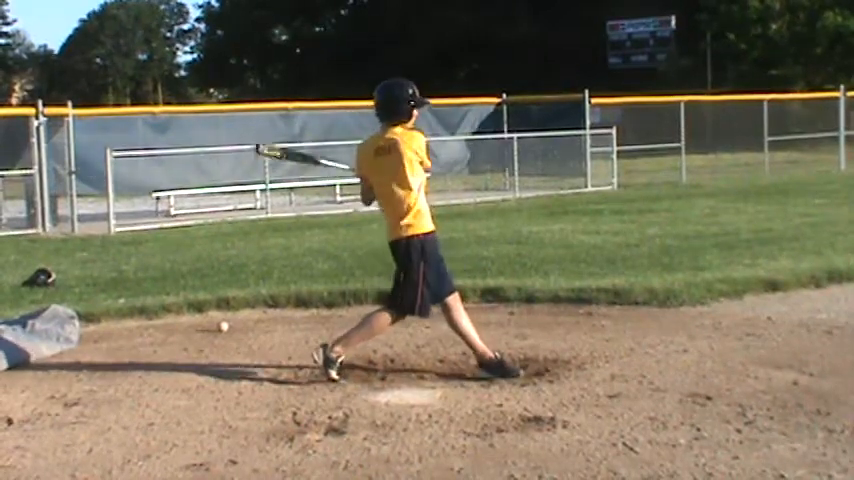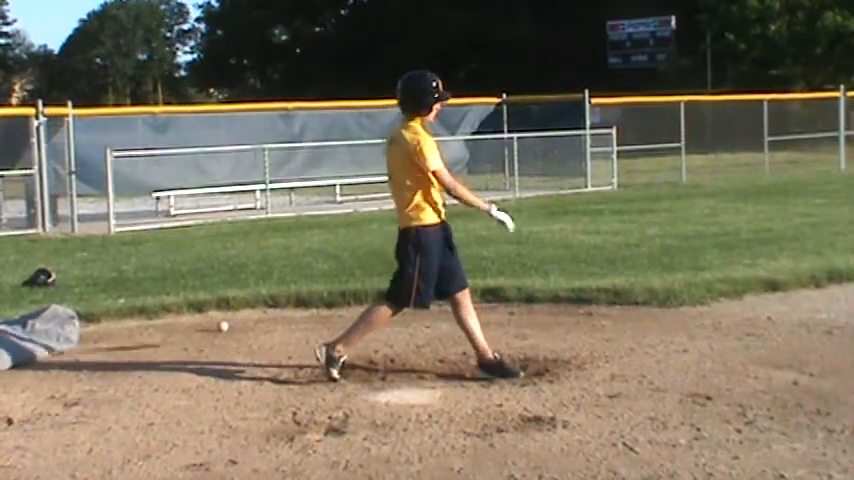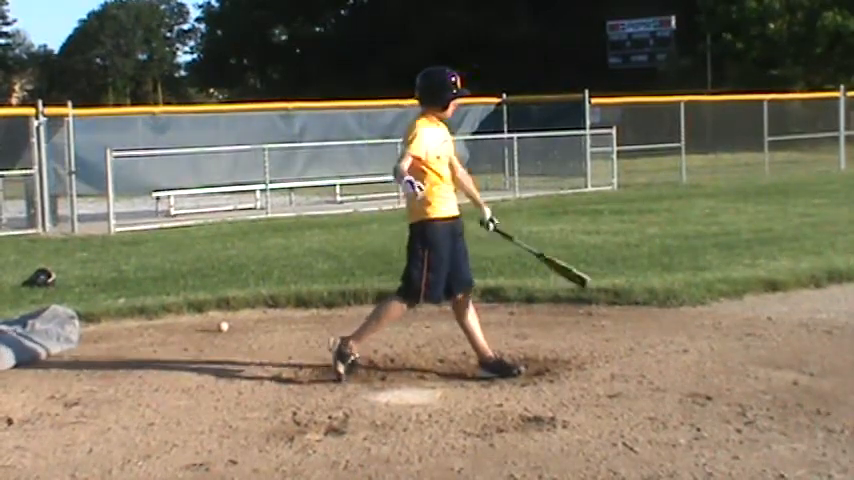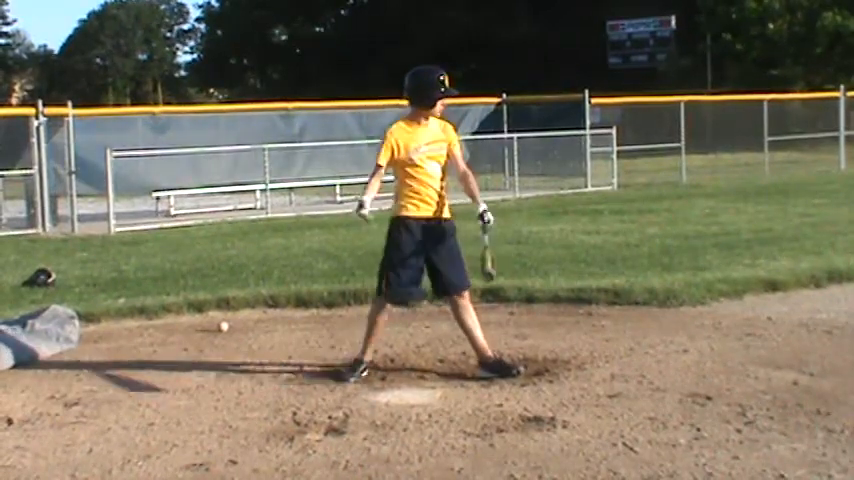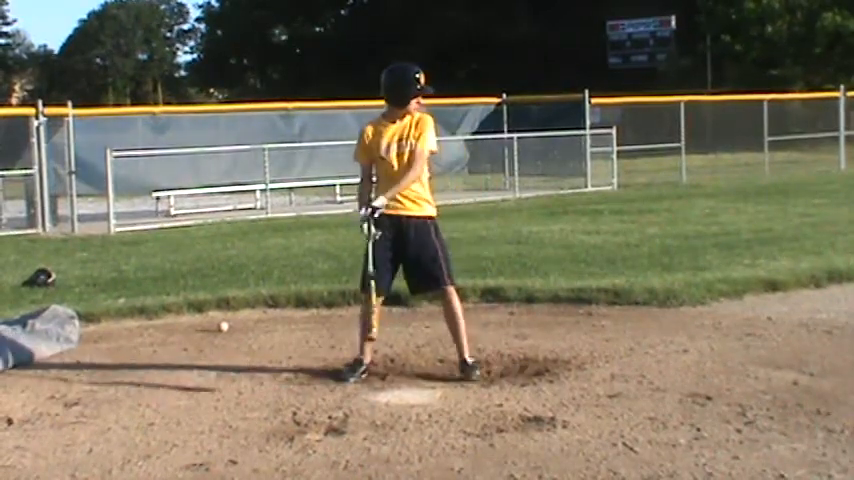
dt=0.3s
person 1, frame 1
left shoulder: (365, 150)
right shoulder: (414, 140)
left elbow: (367, 198)
left hip: (408, 234)
right hip: (416, 235)
left knee: (450, 297)
right knee: (398, 308)
left ankle: (486, 357)
right ankle: (333, 351)
person 1, frame 2
left shoulder: (395, 138)
right shoulder: (420, 139)
right elbow: (449, 186)
right wrist: (491, 209)
left hip: (434, 227)
right hip: (423, 228)
left knee: (460, 293)
right knee: (397, 301)
left ankle: (487, 358)
right ankle: (336, 349)
person 1, frame 3
left shoulder: (441, 130)
right shoulder: (421, 129)
left elbow: (458, 173)
right elbow: (402, 166)
left wrist: (482, 206)
right wrist: (408, 180)
left hip: (450, 220)
right hip: (430, 222)
left knee: (462, 293)
right knee: (410, 295)
left ankle: (487, 358)
right ankle: (348, 346)
person 1, frame 4
left shoulder: (445, 130)
right shoulder: (397, 132)
left elbow: (462, 170)
right elbow: (378, 172)
left wrist: (479, 203)
right wrist: (366, 198)
left hip: (440, 221)
right hip: (408, 222)
left knee: (459, 293)
right knee: (389, 295)
left ankle: (486, 358)
right ankle: (363, 358)
person 1, frame 5
left shoulder: (423, 122)
right shoulder: (370, 131)
left elbow: (418, 169)
right elbow: (366, 176)
left wrist: (384, 197)
right wrist: (364, 208)
left hip: (420, 217)
right hip: (385, 220)
left knee: (446, 287)
right knee: (373, 292)
left ankle: (465, 358)
right ankle: (363, 359)
